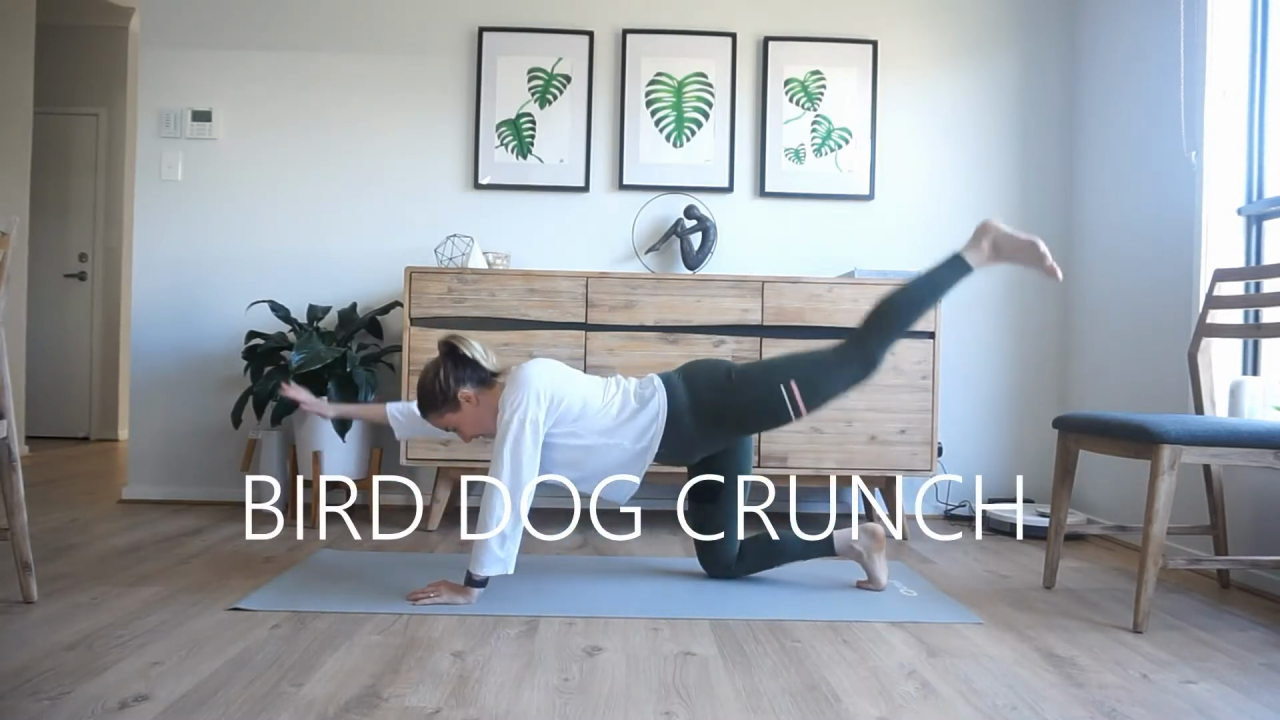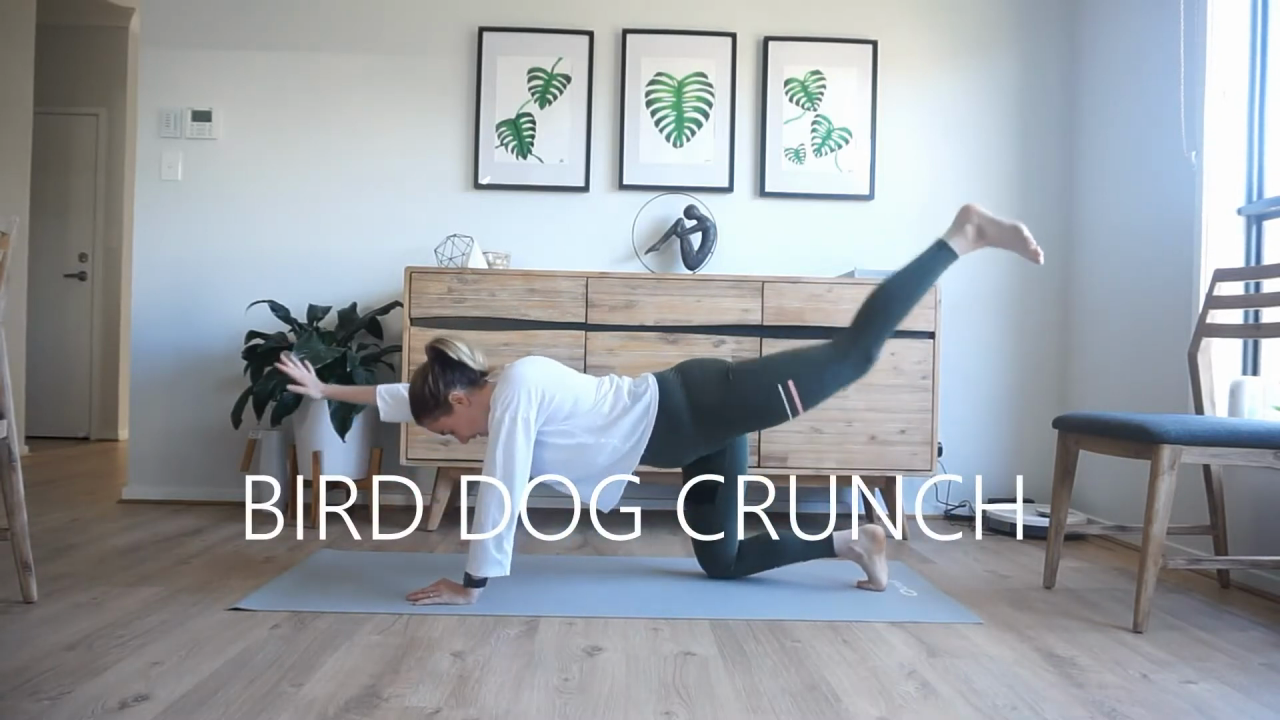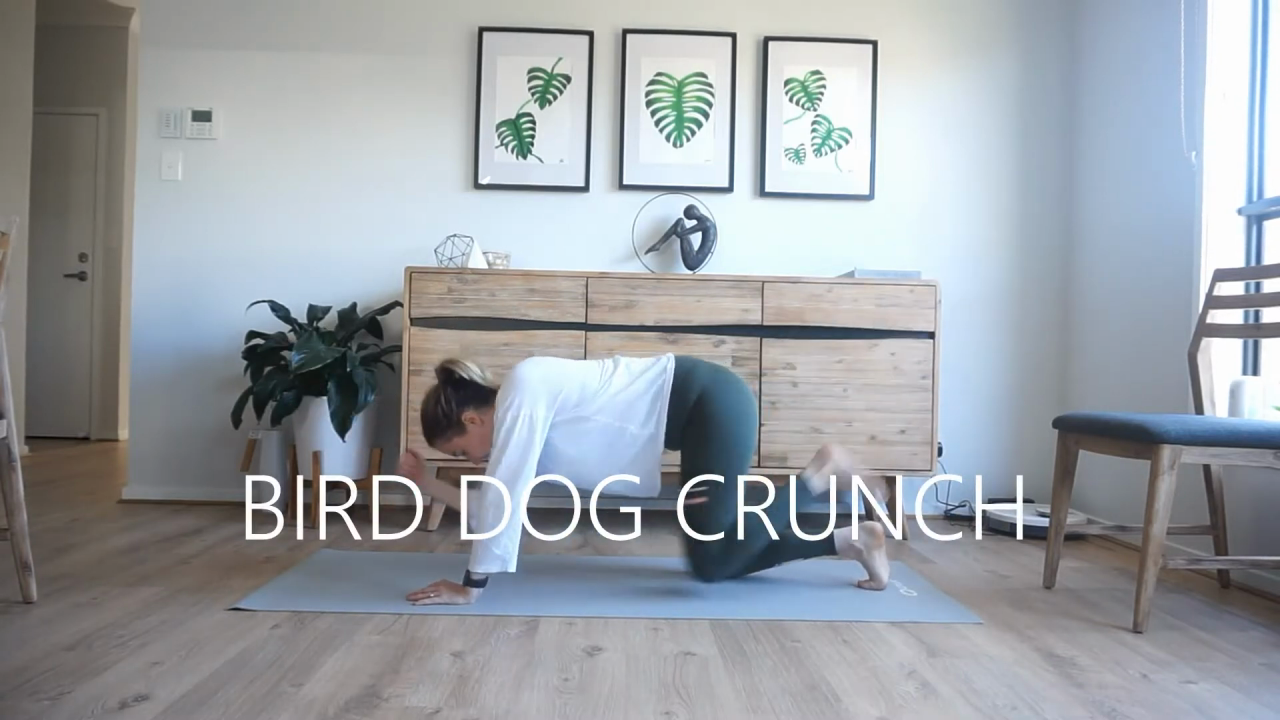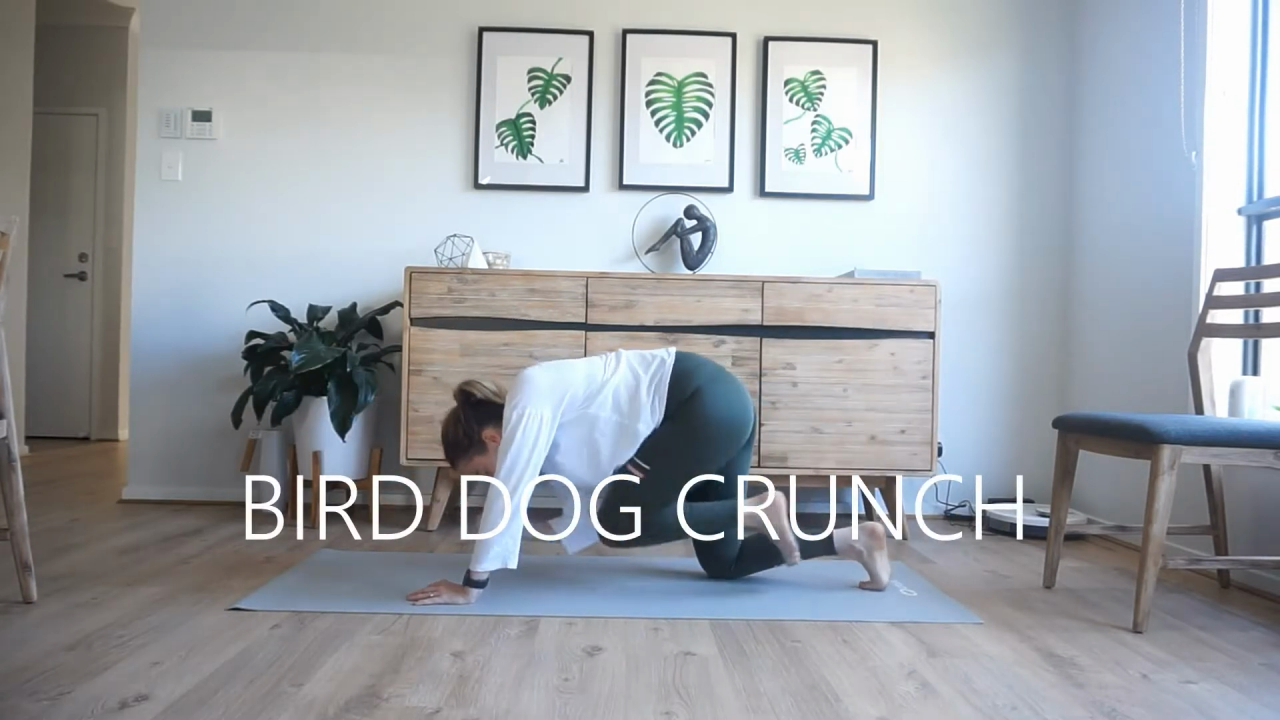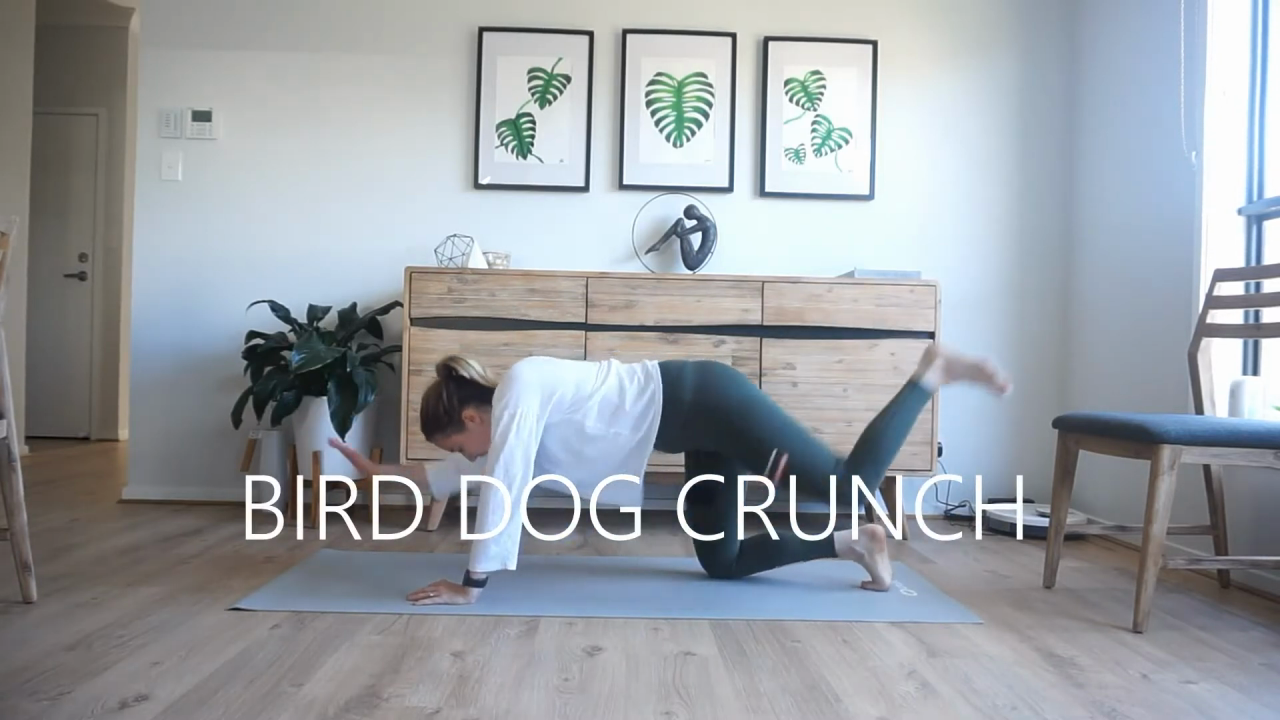
dt=0.4s
person 1, frame 1
left shoulder: (523, 393)
right shoulder: (503, 396)
left elbow: (506, 503)
right elbow: (423, 417)
left wrist: (471, 586)
right wrist: (334, 409)
left hip: (708, 407)
right hip: (705, 430)
left knee: (859, 355)
right knee: (724, 562)
left ankle: (980, 248)
right ankle: (852, 542)
person 1, frame 2
left shoulder: (511, 392)
right shoulder: (506, 388)
left elbow: (501, 500)
right elbow: (411, 400)
left wrist: (470, 585)
right wrist: (327, 390)
left hip: (700, 409)
right hip: (697, 430)
left knee: (856, 349)
right knee: (722, 562)
left ankle: (964, 233)
right ankle: (850, 542)
person 1, frame 3
left shoulder: (521, 393)
right shoulder: (522, 402)
left elbow: (502, 495)
right elbow: (504, 497)
left wrist: (470, 586)
right wrist: (429, 480)
left hip: (708, 399)
right hip: (697, 407)
left knee: (712, 563)
right knee: (718, 557)
left ankle: (817, 473)
right ankle: (853, 536)
person 1, frame 4
left shoulder: (528, 397)
right shoulder: (550, 442)
left elbow: (507, 497)
right elbow: (585, 524)
left wrist: (471, 584)
left hip: (705, 399)
right hip: (720, 404)
left knee: (620, 520)
right knee: (722, 562)
left ankle: (755, 511)
right ankle: (852, 538)
person 1, frame 5
left shoulder: (515, 394)
right shoulder: (525, 410)
left elbow: (502, 495)
right elbow: (471, 478)
left wrist: (470, 585)
right wrist: (384, 470)
left hip: (702, 403)
right hip: (700, 411)
left knee: (844, 483)
right knee: (721, 560)
left ankle: (931, 372)
right ankle: (855, 541)
